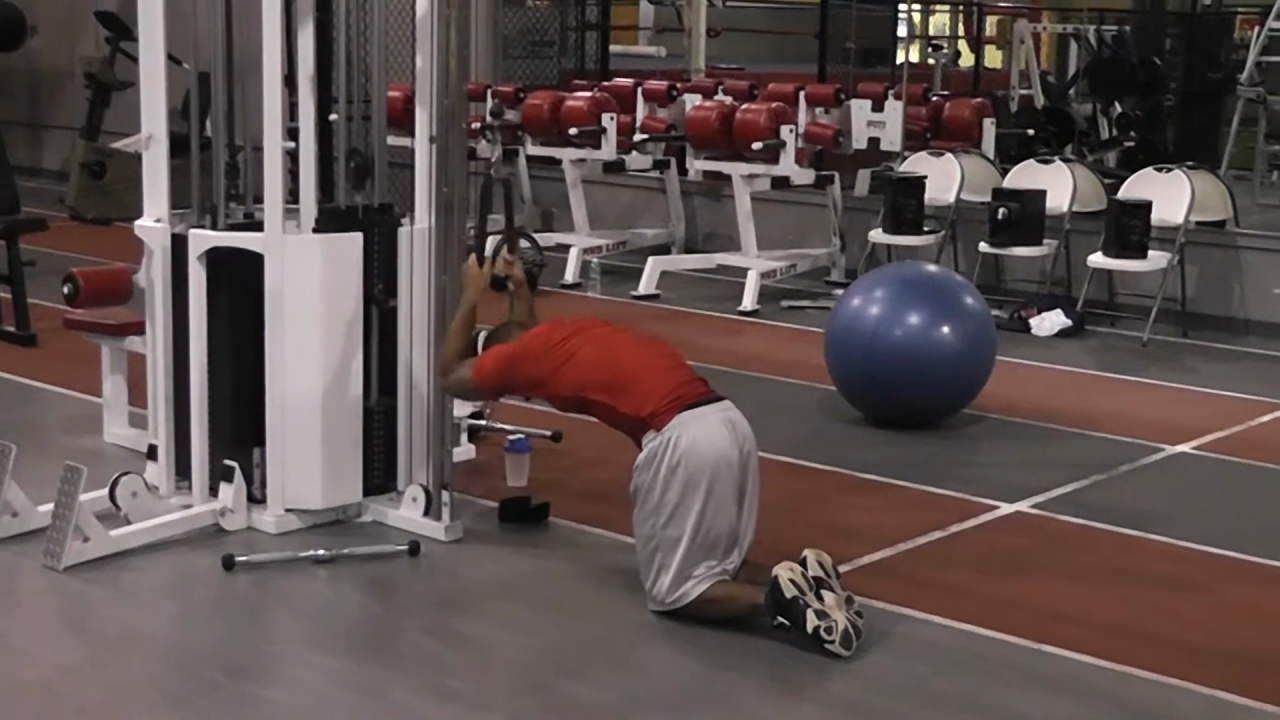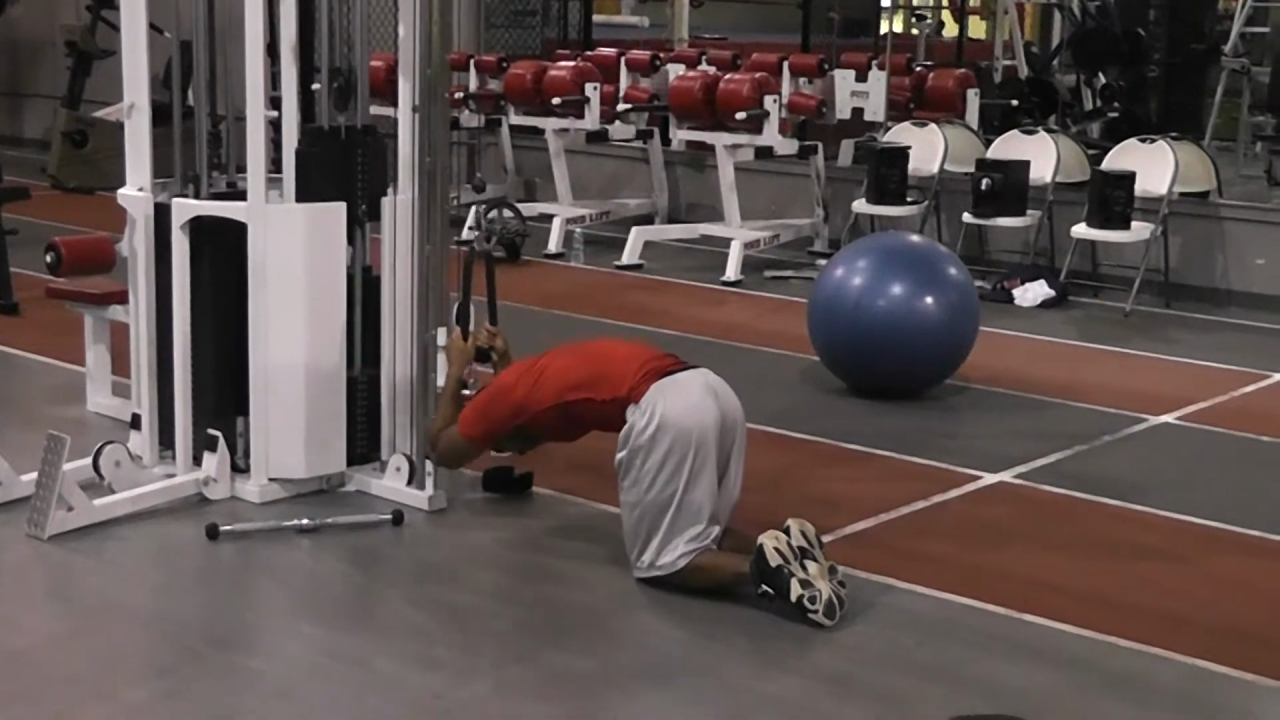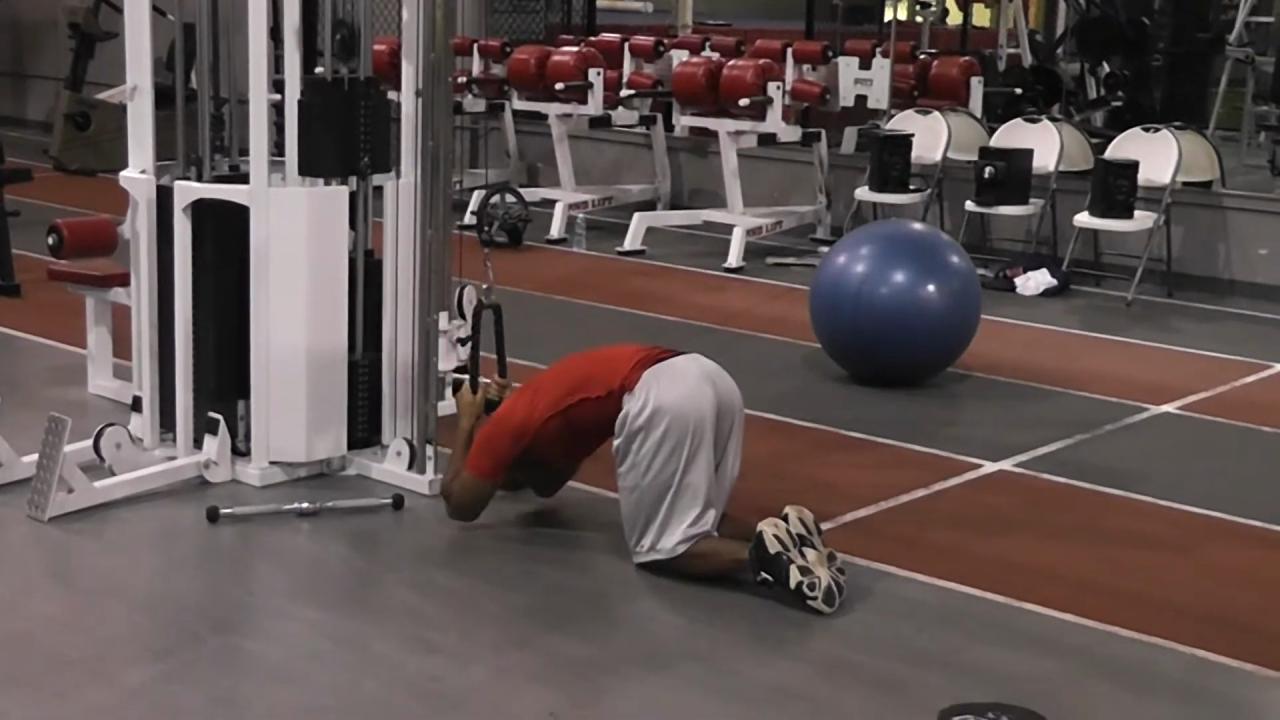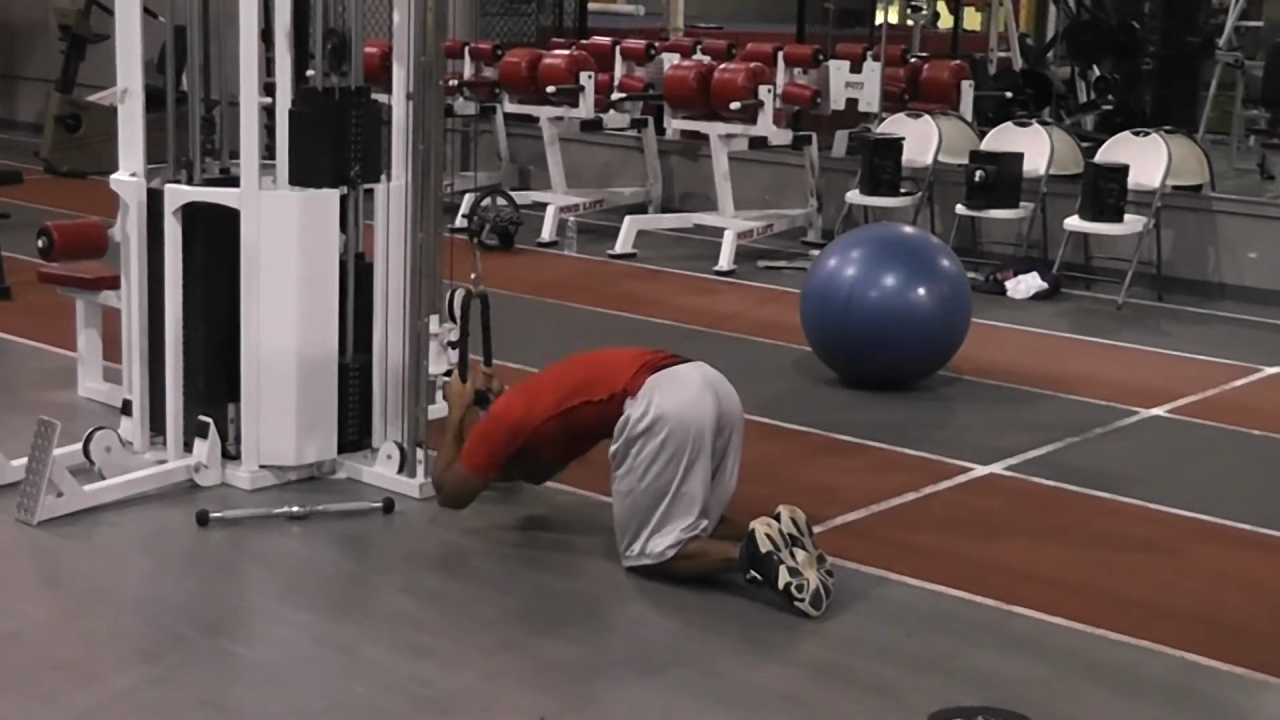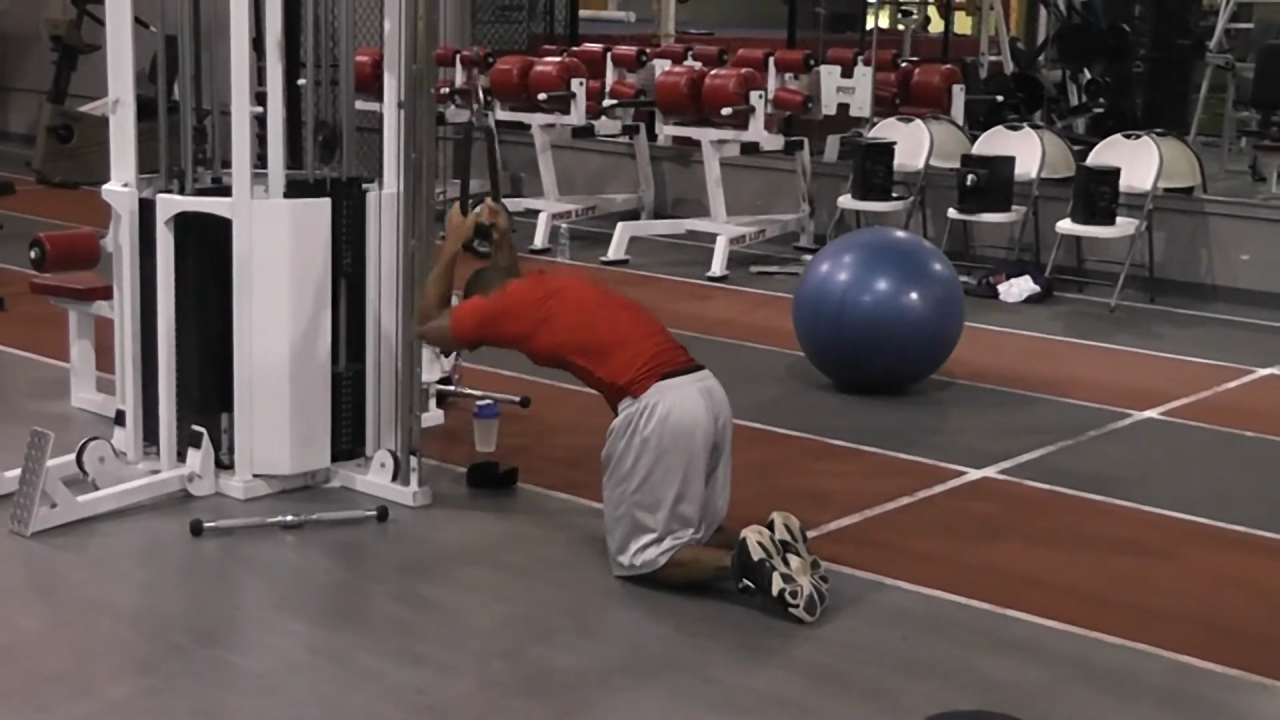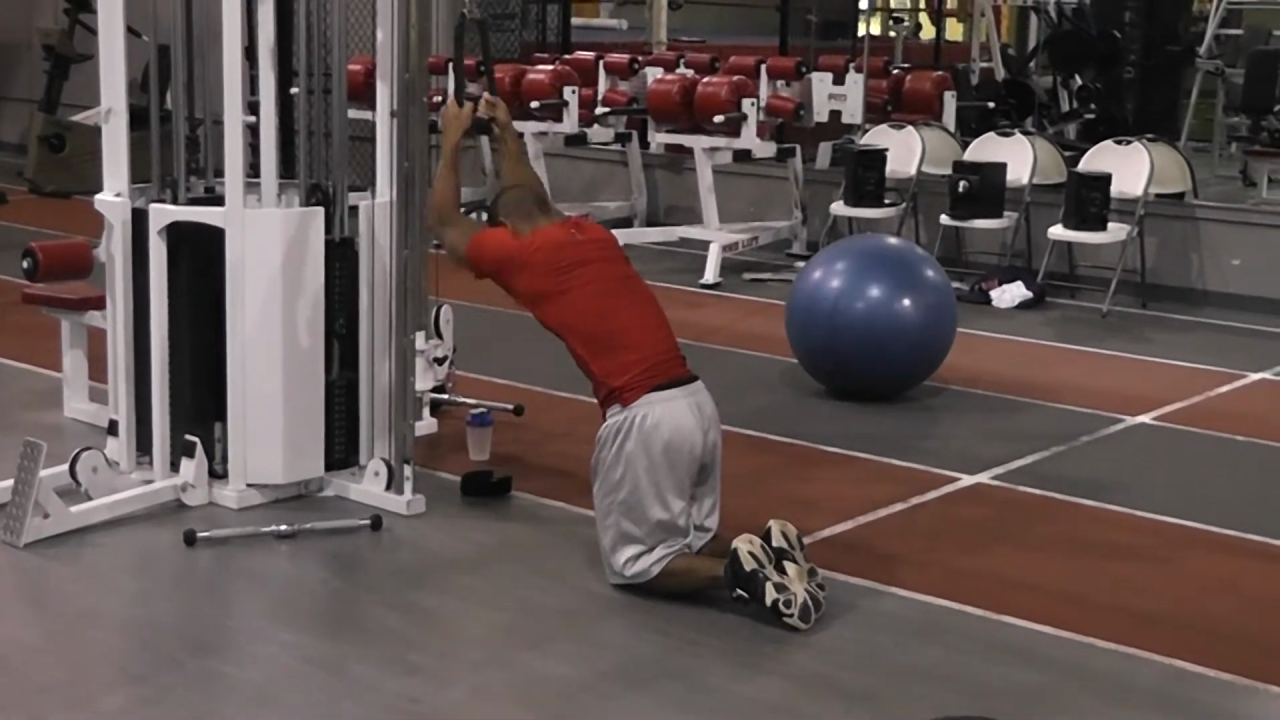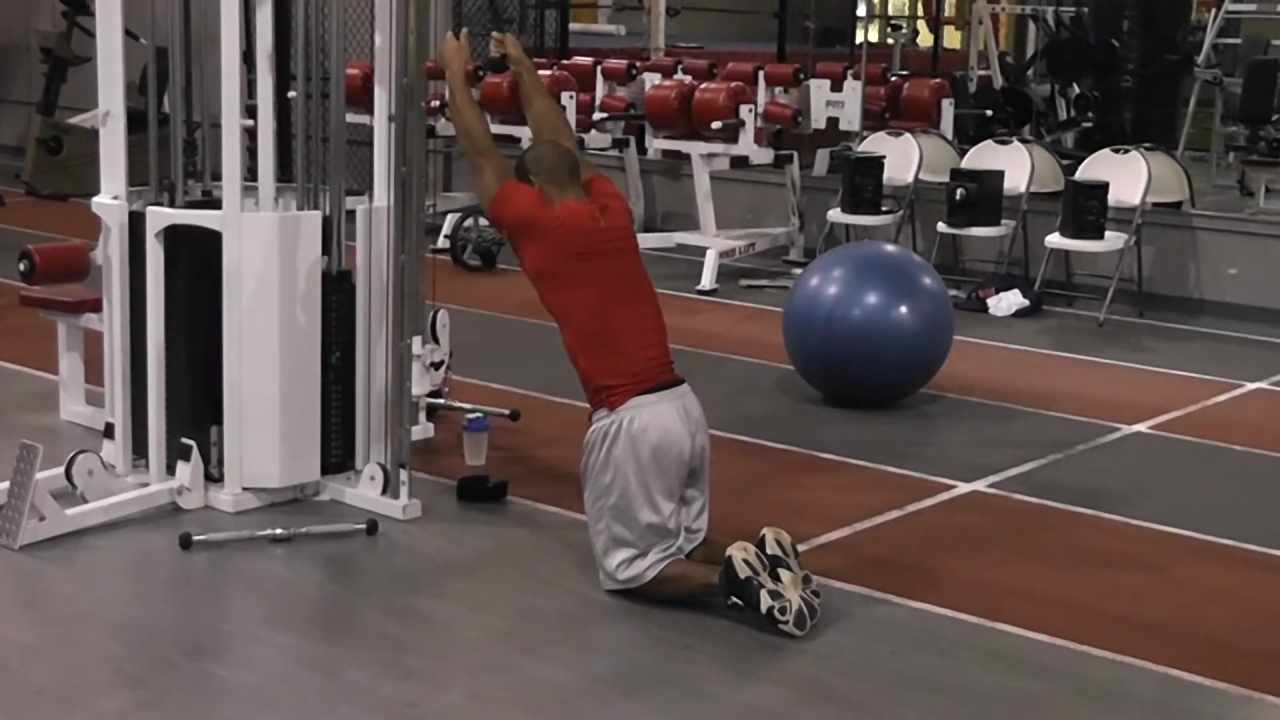
dt=0.7s
person 1, frame 1
left shoulder: (520, 355)
right shoulder: (572, 331)
left elbow: (451, 378)
left wrist: (472, 297)
right wrist: (520, 292)
left hip: (682, 440)
right hip: (729, 421)
left knee: (672, 593)
right knee: (717, 568)
left ankle: (776, 596)
right ankle: (801, 576)
person 1, frame 2
left shoulder: (503, 394)
right shoulder: (539, 372)
left elbow: (443, 451)
left wrist: (456, 372)
right wrist: (502, 360)
left hip: (665, 411)
right hip: (712, 389)
left knee: (659, 562)
right knee: (697, 534)
left ankle: (760, 565)
right ankle: (782, 544)
person 1, frame 3
left shoulder: (505, 426)
right shoulder: (542, 404)
left elbow: (458, 504)
right elbow: (549, 483)
left wrist: (466, 423)
left hip: (661, 399)
right hip: (709, 377)
left knee: (659, 549)
right knee: (695, 521)
left ankle: (760, 554)
right ankle: (781, 530)
person 1, frame 4
left shoulder: (502, 419)
right shoulder: (533, 399)
left elbow: (448, 492)
right elbow: (536, 457)
left wrist: (456, 415)
left hip: (662, 405)
right hip: (710, 384)
left knee: (647, 552)
right knee: (692, 523)
left ankle: (751, 552)
right ankle: (773, 530)
person 1, frame 5
left shoulder: (500, 305)
right shoulder: (556, 283)
left elbow: (429, 328)
left wrist: (451, 248)
right wrist: (502, 241)
left hip: (657, 408)
right hip: (705, 392)
left knee: (639, 557)
right knee: (693, 532)
left ankle: (743, 560)
right ankle: (768, 537)
person 1, frame 6
left shoulder: (521, 253)
right shoulder: (590, 234)
left elbow: (444, 224)
right elbow: (530, 202)
left wrist: (452, 142)
right wrist: (505, 137)
left hip: (644, 419)
right hip: (696, 402)
left knee: (632, 563)
right knee: (689, 539)
left ankle: (736, 572)
right ankle: (762, 549)
person 1, frame 7
left shoulder: (541, 223)
right shoulder: (611, 208)
left elbow: (481, 152)
right elbow: (563, 145)
left wrist: (456, 74)
right wrist: (523, 68)
left hip: (629, 421)
right hip: (682, 404)
left knee: (628, 568)
right knee: (681, 544)
left ankle: (734, 579)
right ankle: (761, 556)
